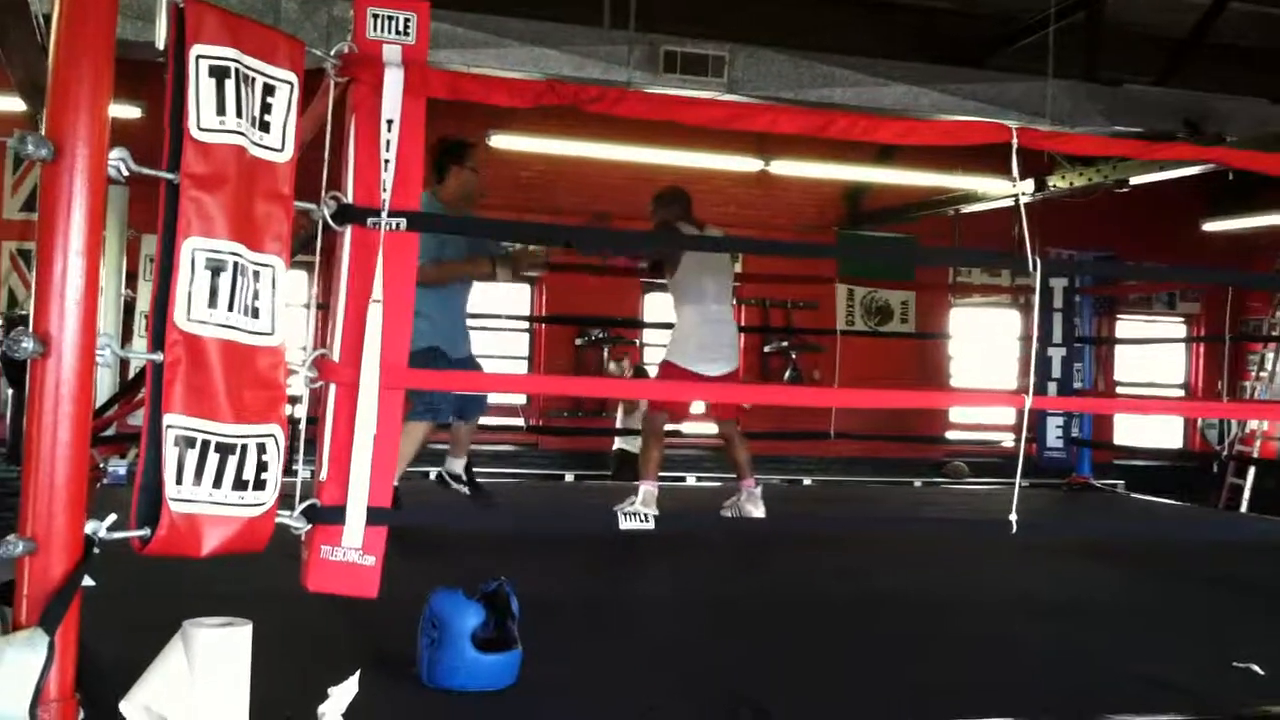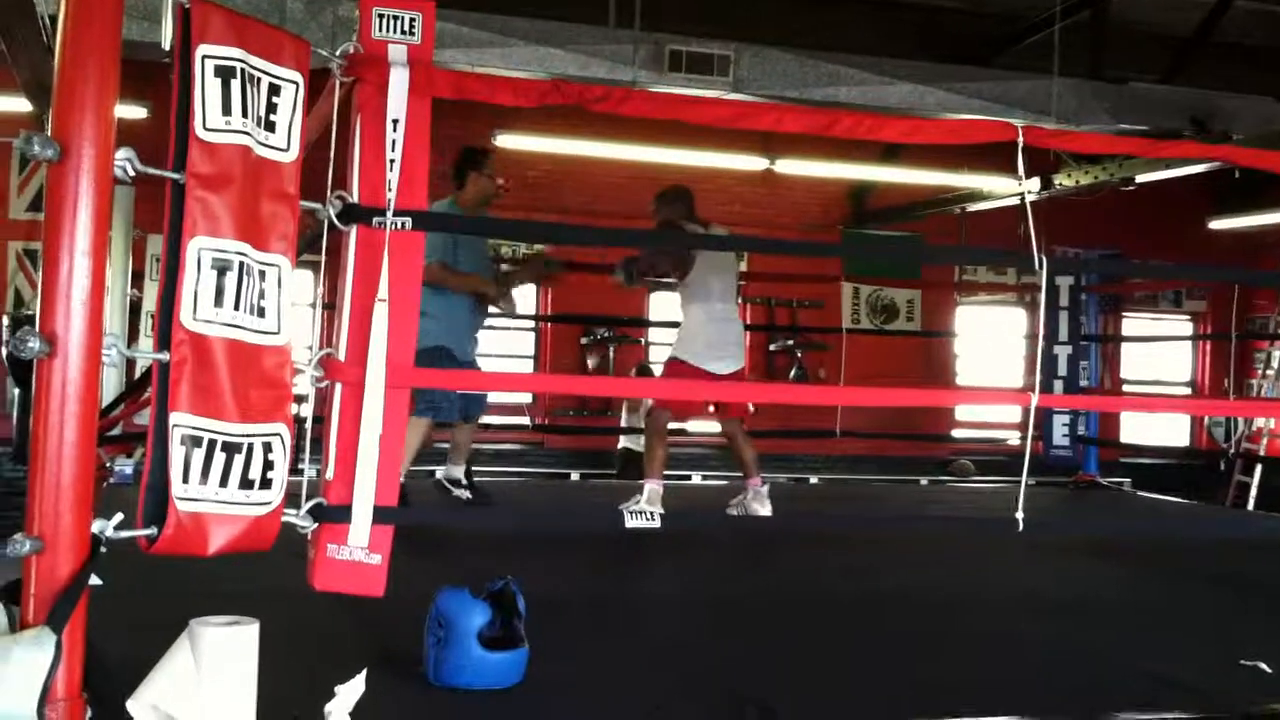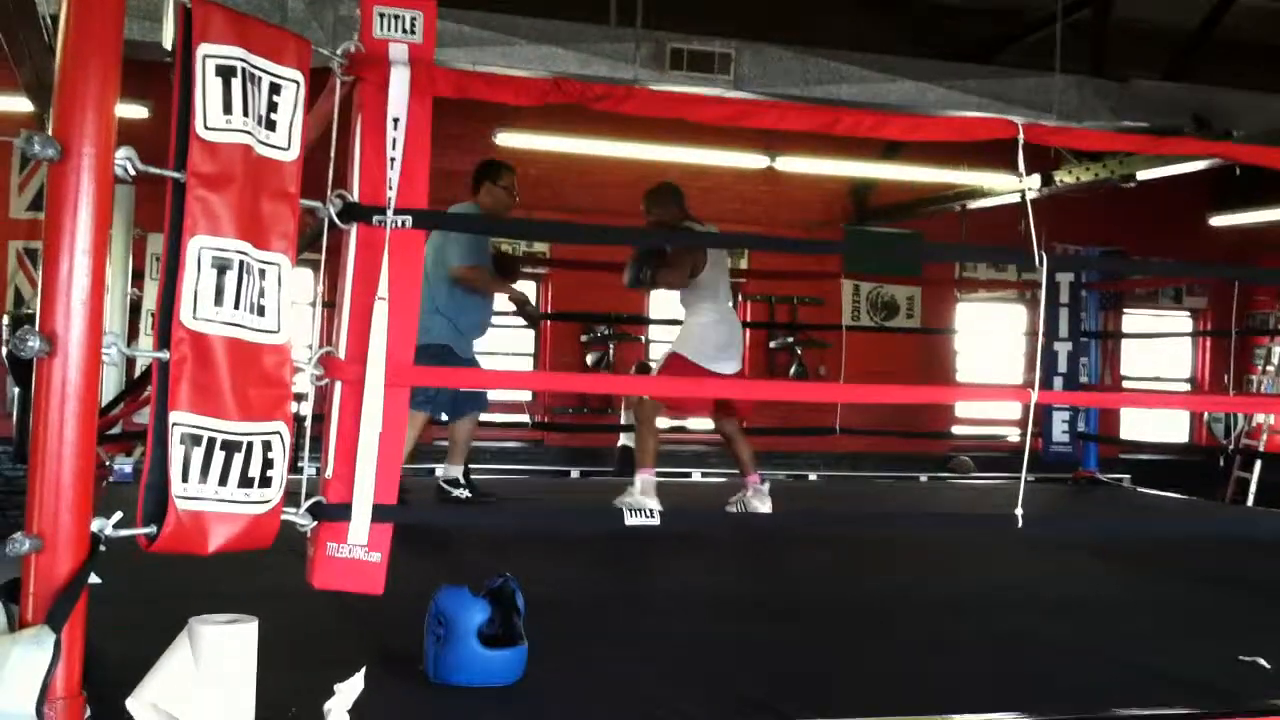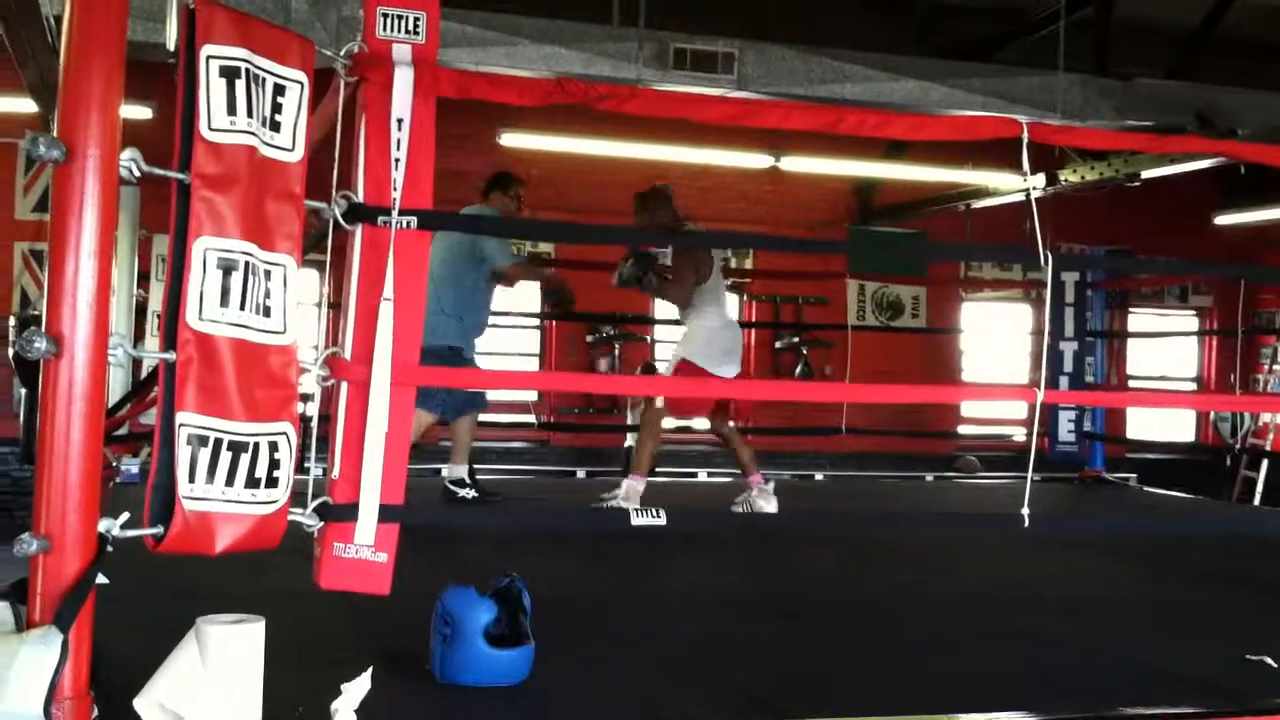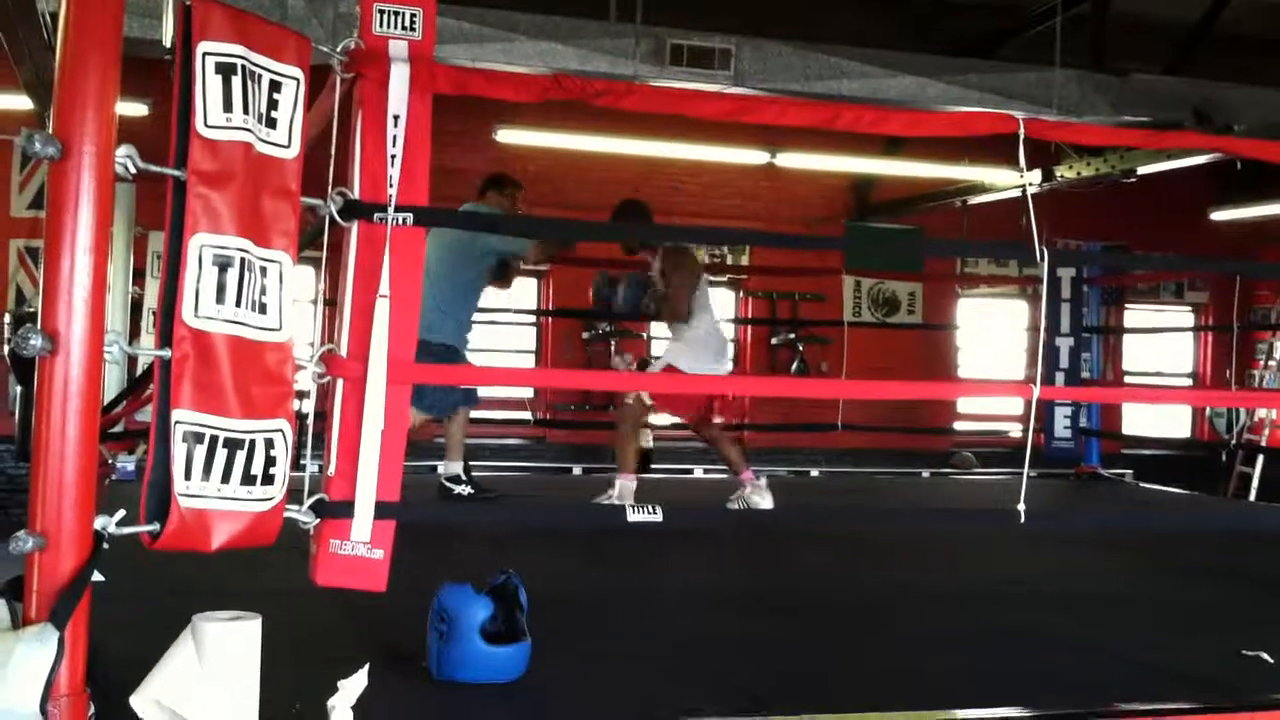
dt=0.1s
person 1, frame 1
left shoulder: (464, 219)
right shoulder: (421, 210)
left elbow: (503, 260)
right elbow: (423, 272)
right wrist: (485, 267)
left hip: (451, 335)
right hip: (423, 333)
left knee: (471, 401)
right knee: (429, 410)
left ankle: (455, 470)
person 1, frame 2
right shoulder: (442, 215)
left elbow: (489, 279)
right elbow: (428, 271)
left wrist: (529, 270)
right wrist: (484, 286)
left hip: (455, 337)
right hip: (430, 335)
left knee: (469, 407)
right knee: (429, 409)
left ankle: (454, 478)
person 1, frame 3
right shoulder: (466, 217)
left elbow: (481, 283)
right elbow: (463, 270)
left wrist: (503, 279)
right wrist: (509, 290)
left hip: (455, 336)
right hip: (436, 332)
left knee: (469, 404)
right knee: (424, 403)
left ankle: (453, 479)
person 1, frame 4
right shoulder: (484, 219)
left elbow: (491, 273)
right elbow: (508, 268)
left wrist: (509, 271)
right wrist: (548, 277)
left hip: (449, 333)
right hip: (439, 333)
left knee: (468, 400)
right knee: (433, 403)
left ankle: (458, 481)
person 1, frame 5
right shoulder: (483, 216)
left elbow: (501, 276)
right elbow: (534, 250)
left wrist: (505, 268)
right wrist: (559, 246)
left hip: (442, 330)
right hip: (434, 329)
left knee: (460, 397)
right knee: (425, 403)
left ankle: (454, 477)
person 2, frame 1
left shoulder: (671, 235)
right shoulder: (716, 236)
left hip: (692, 342)
right hip: (726, 342)
left knee: (655, 419)
right knee: (728, 425)
left ankle: (644, 499)
right ankle: (750, 497)
person 2, frame 2
left shoulder: (679, 236)
right shoulder: (718, 235)
left elbow: (656, 264)
left wrist: (634, 269)
right wrist: (655, 263)
left hip: (699, 339)
right hip: (730, 339)
left knee: (658, 416)
right knee: (732, 424)
left ankle: (650, 496)
right ankle: (756, 495)
person 2, frame 3
right shoulder: (709, 233)
left elbow: (674, 278)
left wrist: (646, 275)
right wrist: (659, 261)
left hip: (700, 339)
right hip: (728, 338)
left knee: (646, 407)
right knee: (727, 423)
left ankle: (643, 489)
right ankle: (756, 493)
person 2, frame 4
left shoulder: (690, 245)
left elbow: (681, 298)
left wrist: (647, 280)
right wrist: (650, 276)
left hip: (705, 345)
right hip: (724, 343)
left knee: (653, 414)
right knee: (721, 426)
left ankle: (629, 493)
right ankle: (761, 492)
person 2, frame 5
left shoulder: (672, 254)
right shoulder: (665, 252)
left elbow: (681, 310)
left hip: (693, 350)
right hip: (708, 350)
left knee: (629, 412)
right knee: (706, 428)
left ankle: (623, 490)
right ankle: (755, 489)
